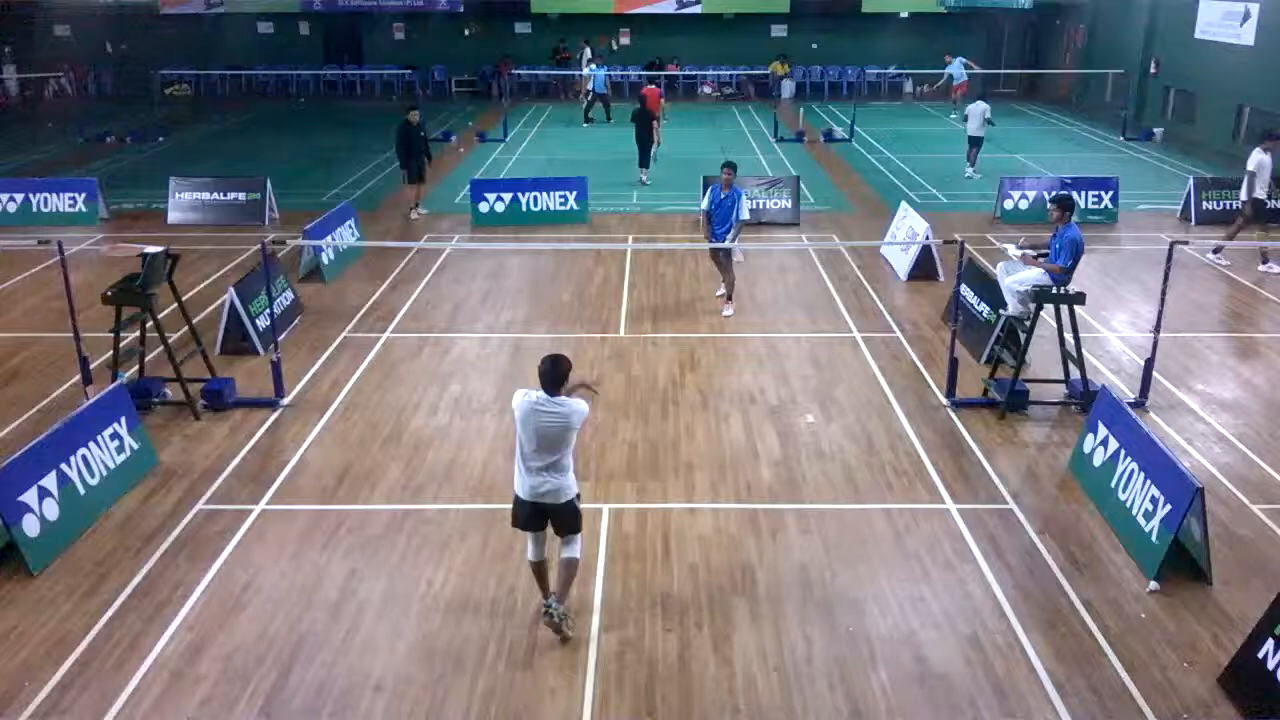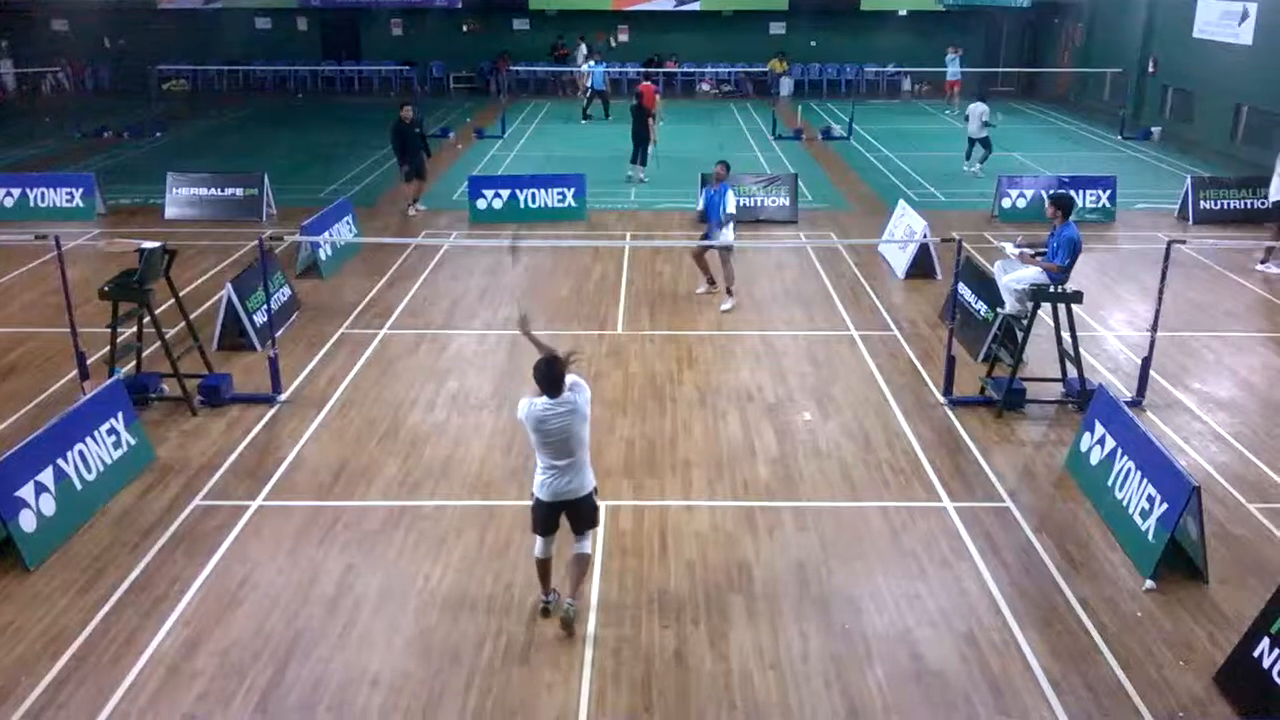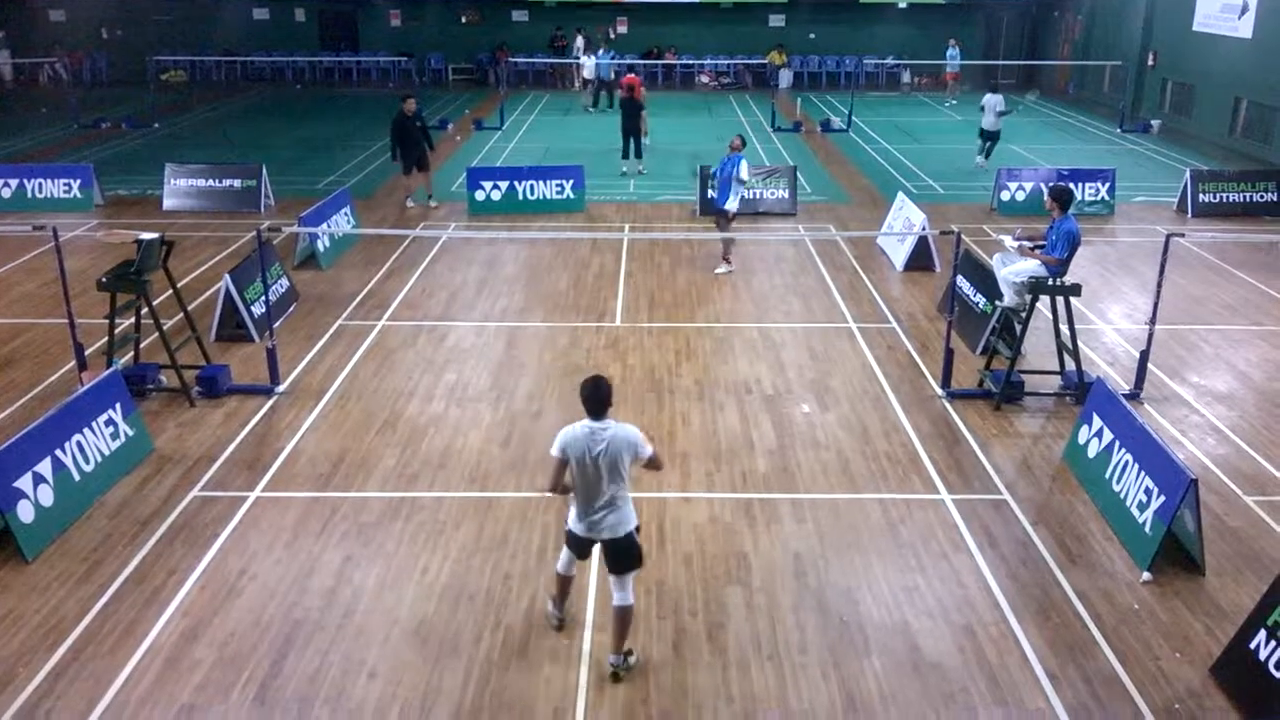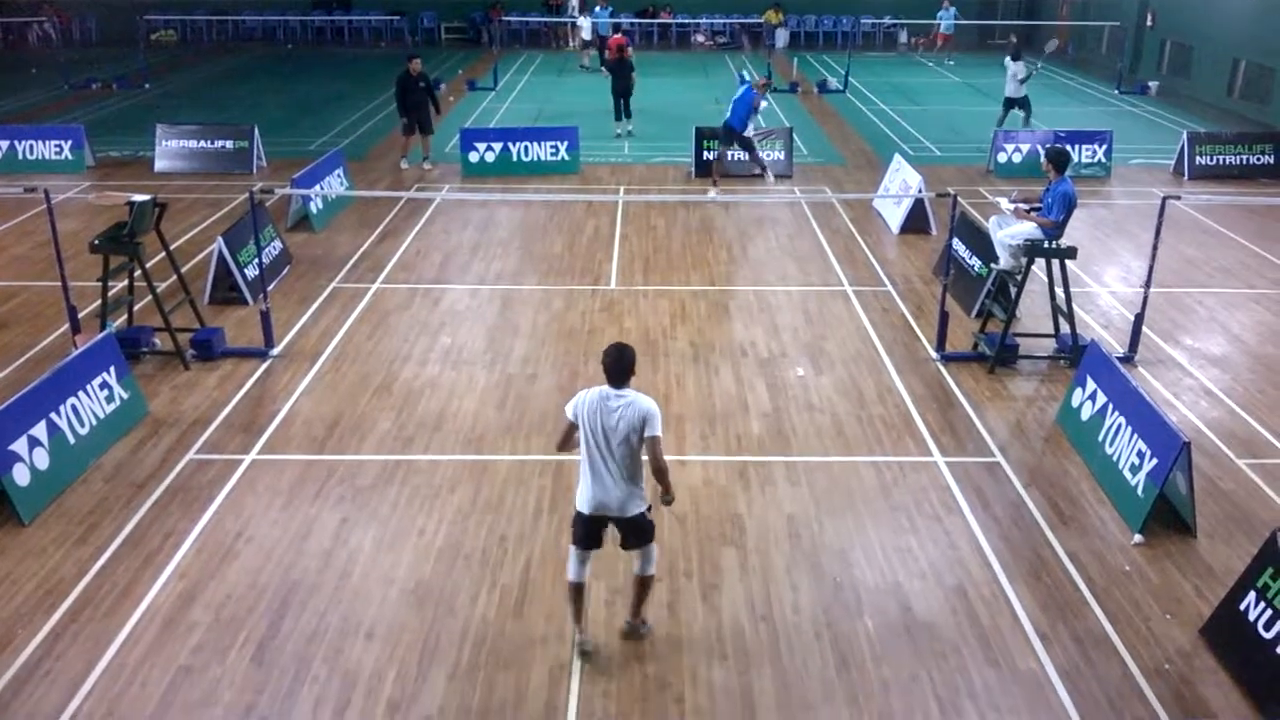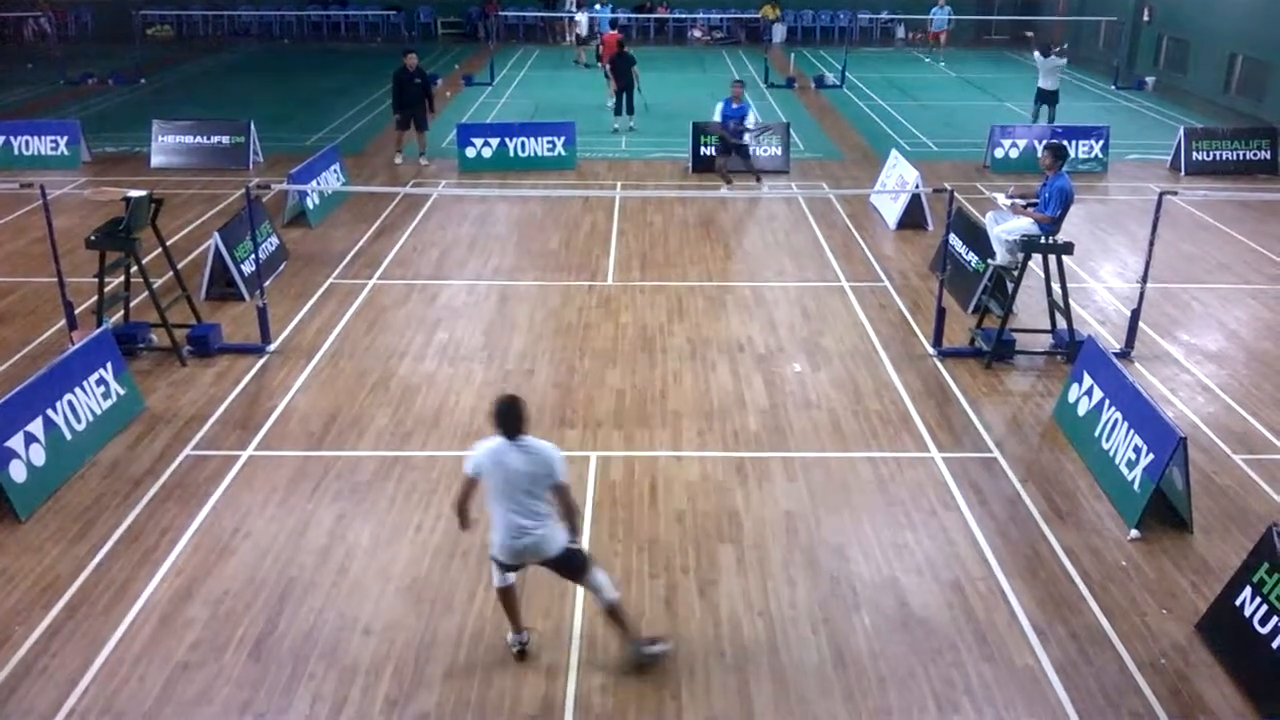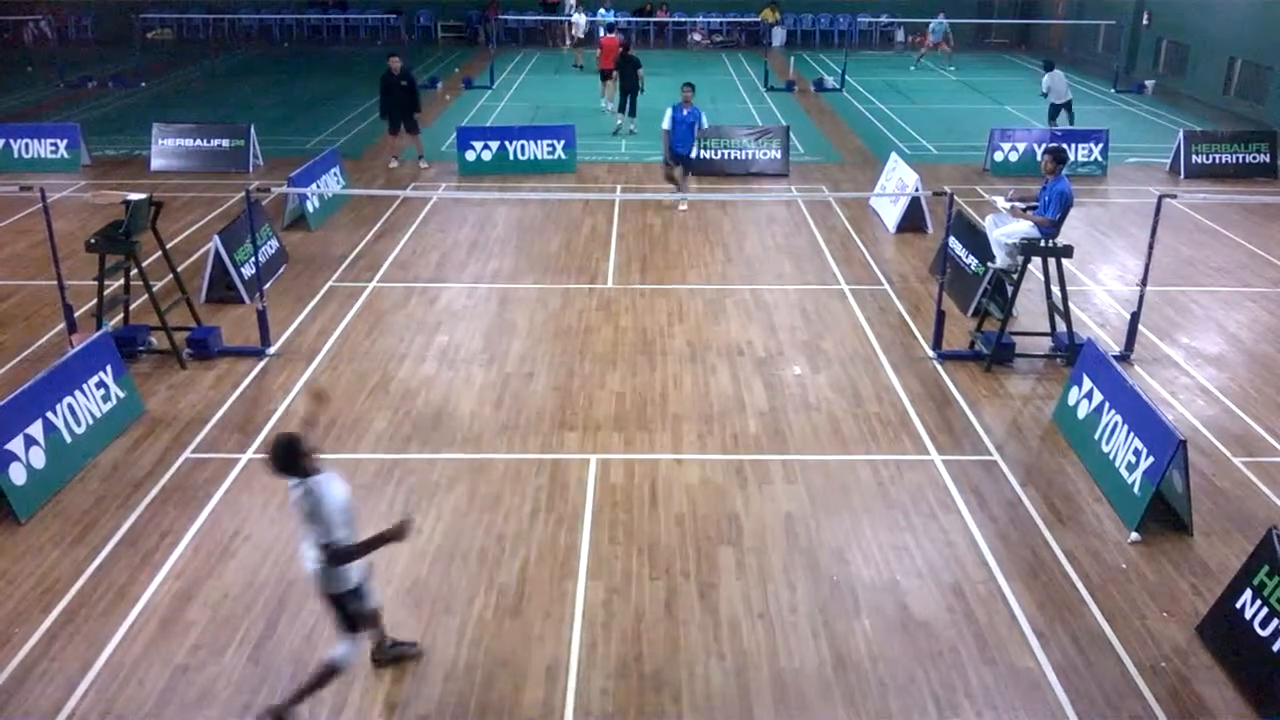
dt=0.5s
person 1, frame 1
left shoulder: (522, 401)
right shoulder: (577, 409)
left wrist: (573, 388)
right wrist: (574, 389)
left hip: (528, 491)
right hip: (562, 492)
left knee: (535, 546)
right knee: (571, 546)
left ankle: (547, 601)
right ankle: (558, 608)
person 1, frame 2
left shoulder: (527, 410)
right shoulder: (580, 399)
left elbow: (542, 393)
right elbow: (564, 375)
left wrist: (555, 365)
right wrist: (530, 336)
left hip: (546, 491)
right hip: (580, 489)
left knee: (544, 544)
right knee: (582, 542)
left ankle: (547, 597)
right ankle: (570, 603)
person 1, frame 3
left shoulder: (568, 436)
right shoulder: (628, 434)
left elbow: (555, 486)
right elbow: (656, 464)
left hip: (581, 523)
right hip: (620, 525)
left knee: (568, 558)
right knee: (623, 589)
left ankle: (557, 610)
right ankle: (618, 657)
person 1, frame 4
left shoulder: (584, 400)
right shoulder: (645, 407)
left elbow: (561, 445)
right elbow: (656, 462)
right wrist: (667, 491)
left hip: (590, 502)
right hip: (630, 503)
left knee: (578, 563)
right knee: (646, 557)
left ankle: (581, 635)
right ankle: (634, 623)
person 1, frame 5
left shoulder: (482, 452)
right shoulder: (547, 453)
left elbow: (462, 500)
right elbow: (568, 506)
left wrist: (463, 519)
right wrist: (574, 529)
left hip: (507, 545)
right hip: (548, 543)
left knee: (501, 571)
right knee: (600, 586)
left ankle: (518, 637)
right ankle: (639, 645)
person 1, frame 6
left shoulder: (293, 468)
right shoulder: (323, 500)
right elbow: (335, 557)
left wrist: (310, 416)
right wrist: (386, 537)
left hip: (333, 566)
right hip: (338, 574)
left knee: (365, 596)
right knee: (351, 644)
left ankle: (383, 648)
